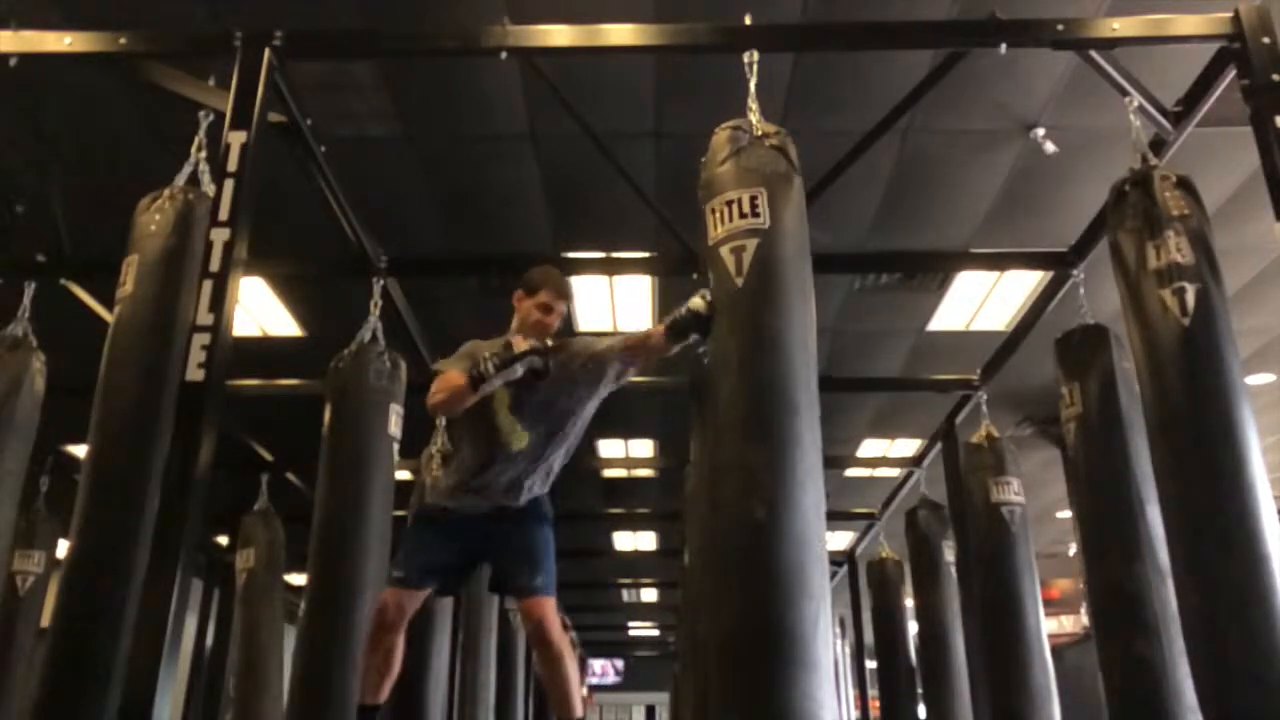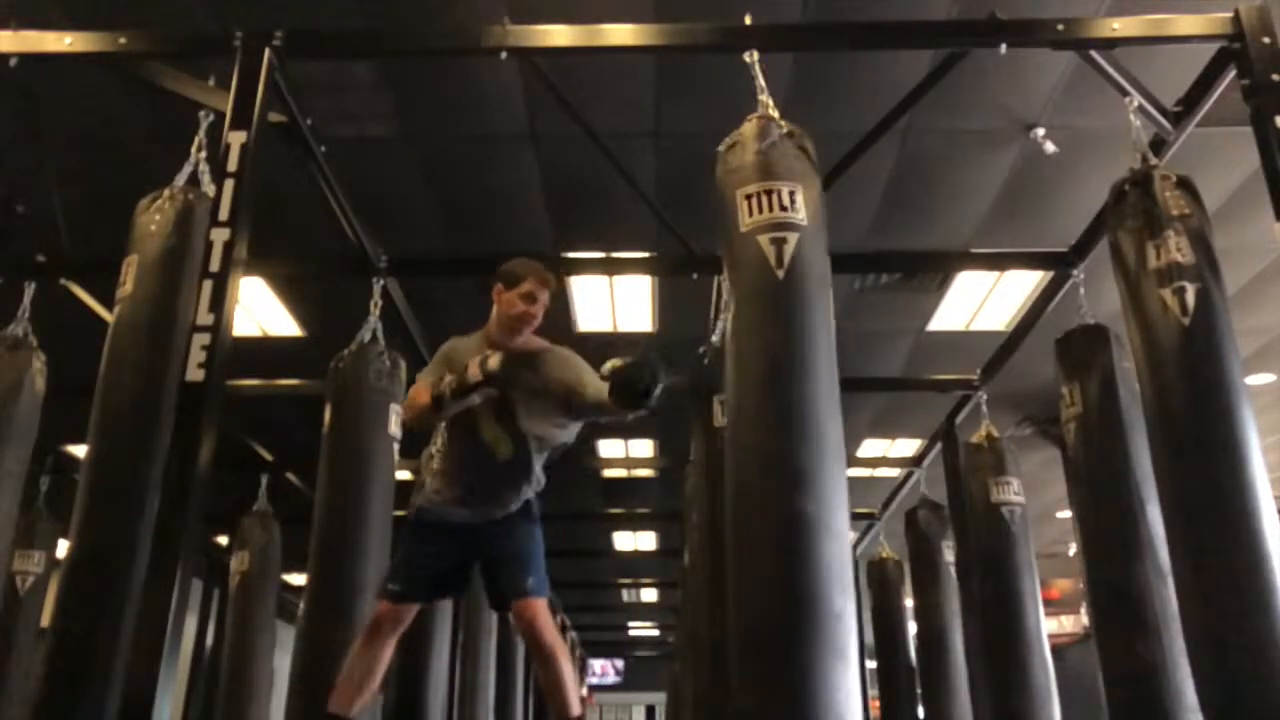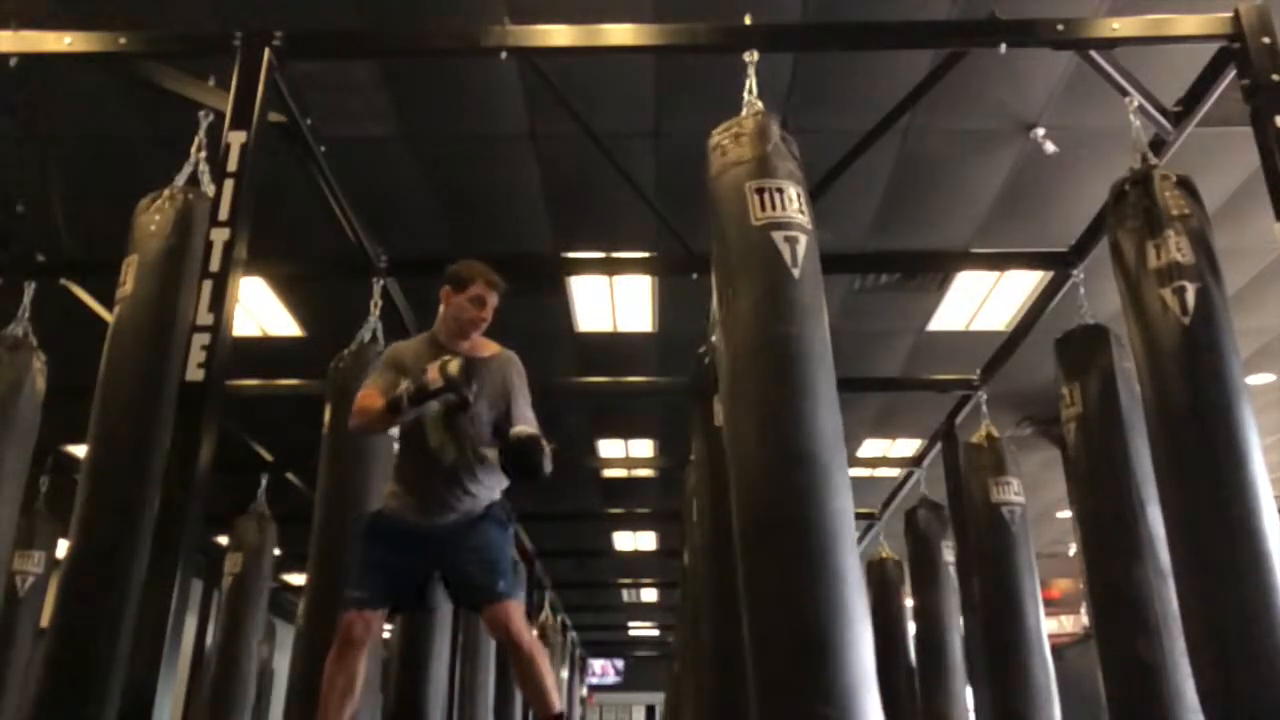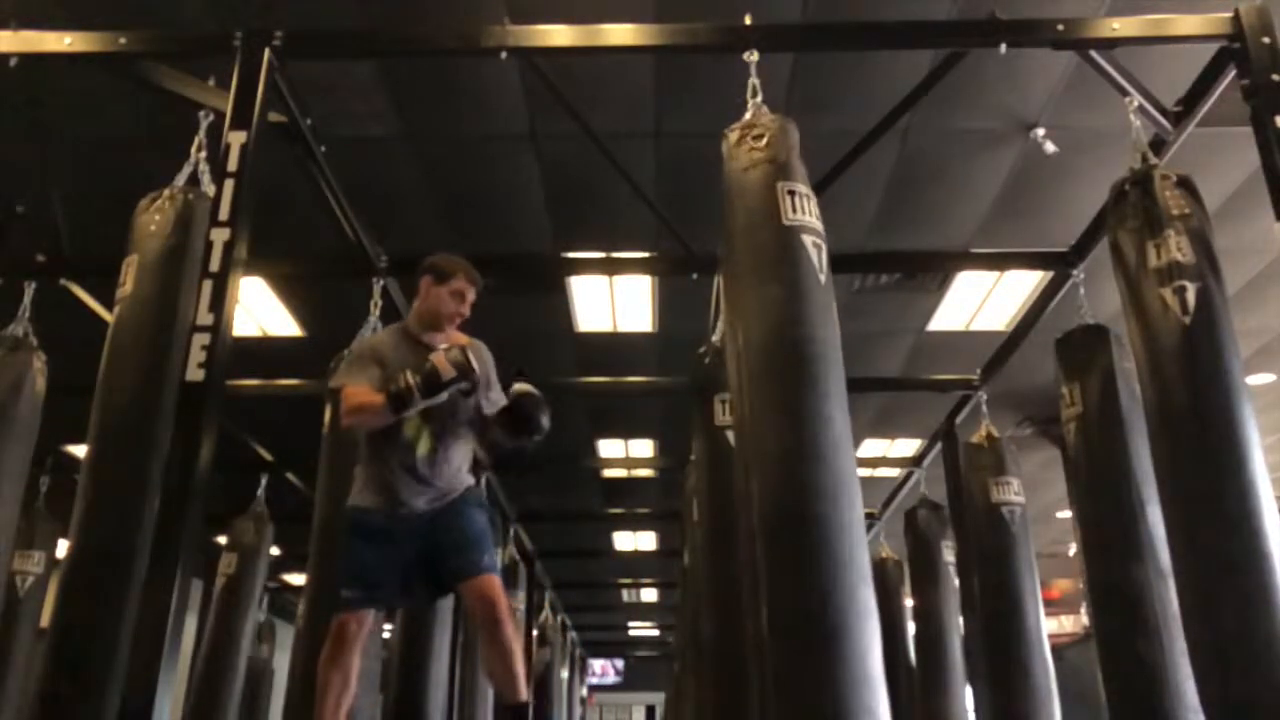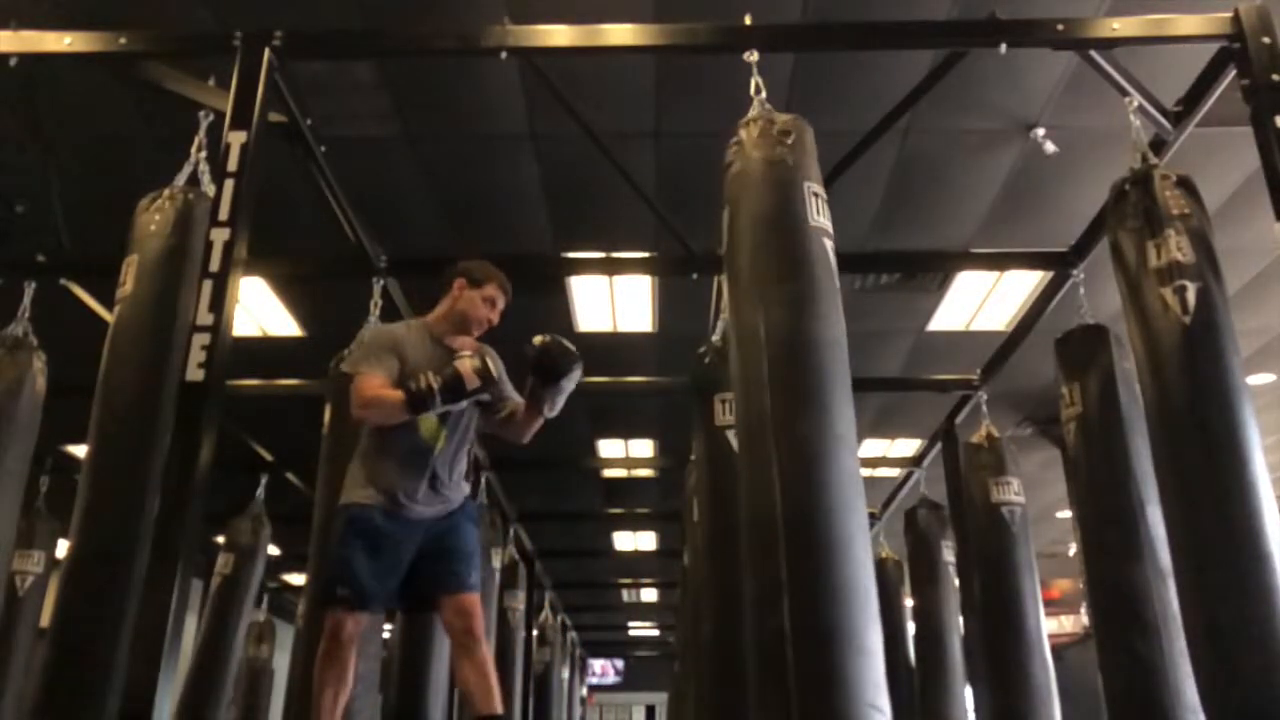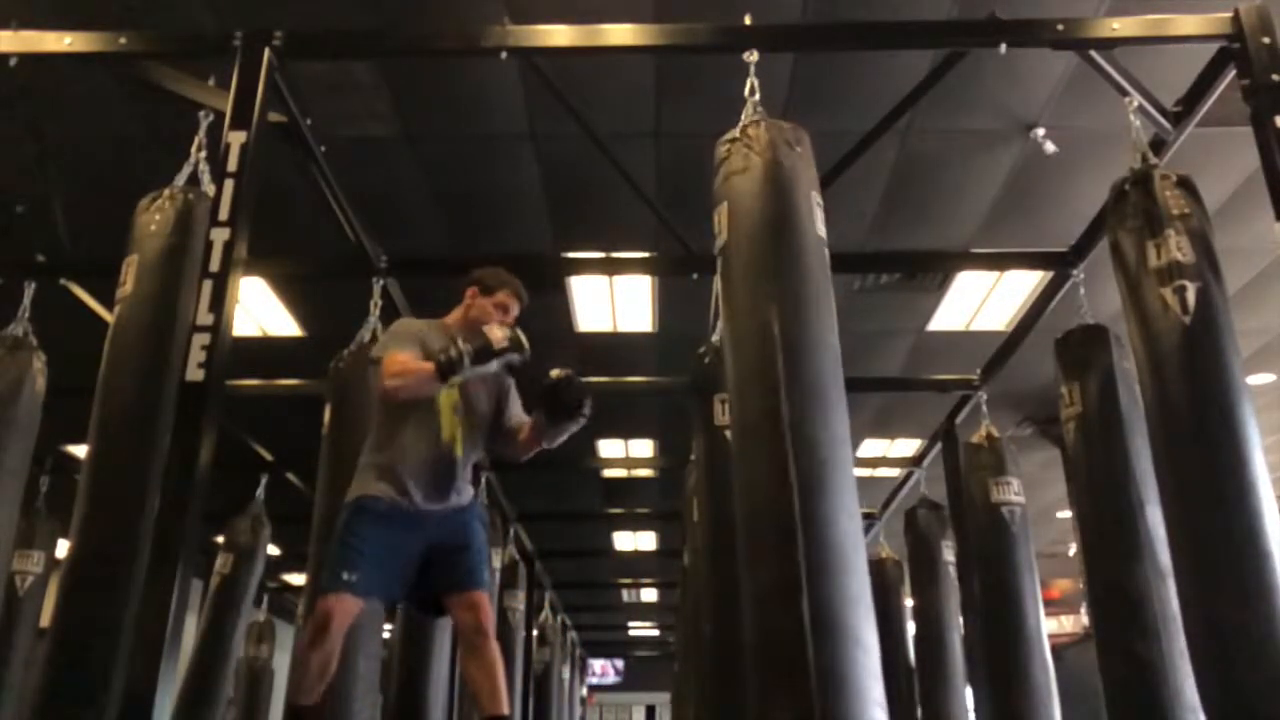
dt=0.4s
person 1, frame 1
left shoulder: (579, 357)
right shoulder: (477, 352)
left elbow: (646, 344)
right elbow: (438, 401)
left wrist: (691, 318)
right wrist: (500, 365)
left hip: (519, 507)
right hip: (453, 500)
left knee: (543, 622)
right knee: (391, 609)
person 1, frame 2
left shoulder: (555, 362)
right shoulder: (456, 351)
left elbow: (610, 401)
right elbow: (411, 414)
left wrist: (632, 389)
right wrist: (460, 388)
left hip: (508, 512)
right hip: (442, 509)
left knee: (536, 623)
right knee: (386, 620)
person 1, frame 3
left shoulder: (505, 365)
right shoulder: (403, 355)
left elbow: (524, 434)
right elbow: (360, 418)
left wrist: (529, 450)
right wrist: (418, 394)
left hip: (474, 515)
right hip: (404, 514)
left knee: (511, 627)
right knee: (355, 628)
person 1, frame 4
left shoulder: (475, 353)
right shoulder: (375, 348)
left elbow: (494, 422)
right elbow: (352, 414)
left wrist: (524, 415)
right wrist: (422, 386)
left hip: (451, 501)
right hip: (380, 507)
left knee: (491, 605)
right knee: (347, 627)
person 1, frame 5
left shoulder: (485, 361)
right shoulder: (390, 338)
left elbow: (518, 429)
right elbow: (365, 405)
left wrist: (549, 388)
right wrist: (442, 390)
left hip: (446, 511)
right hip: (377, 507)
left knee: (468, 623)
right knee: (342, 627)
person 1, frame 6
left shoulder: (497, 371)
right shoulder: (412, 332)
left elbow: (517, 446)
right elbow: (395, 381)
left wrist: (555, 420)
right wrist: (470, 355)
left hip: (453, 510)
right hip: (385, 501)
left knee: (478, 622)
right knee: (330, 615)
